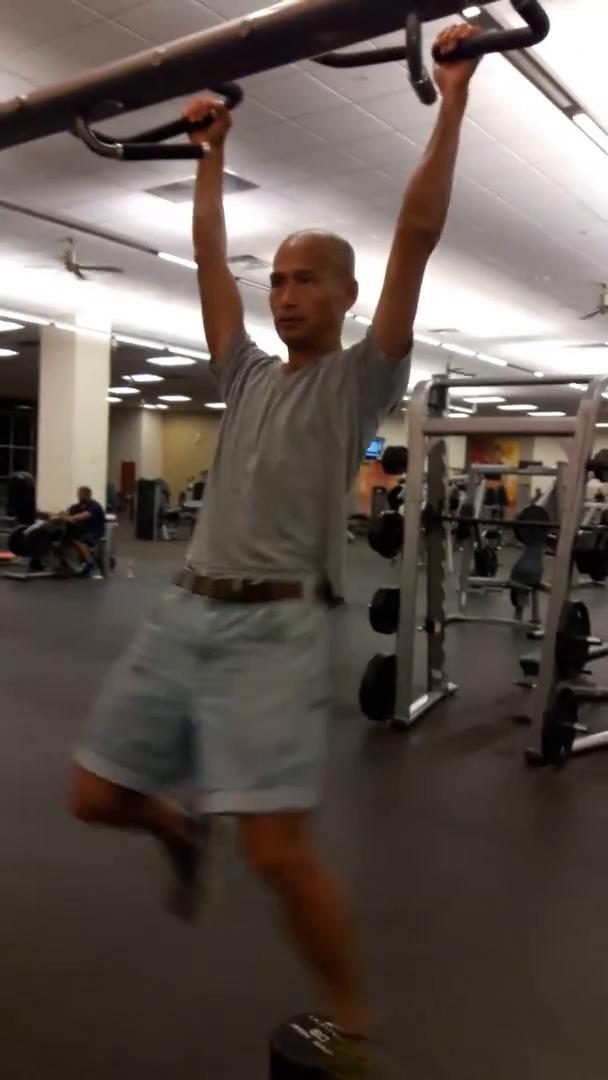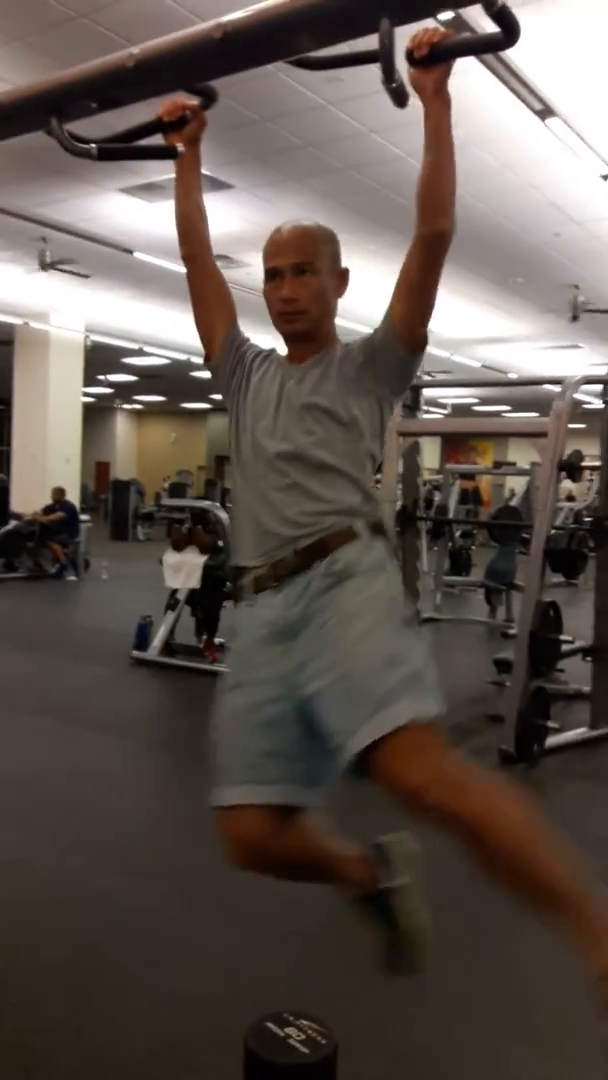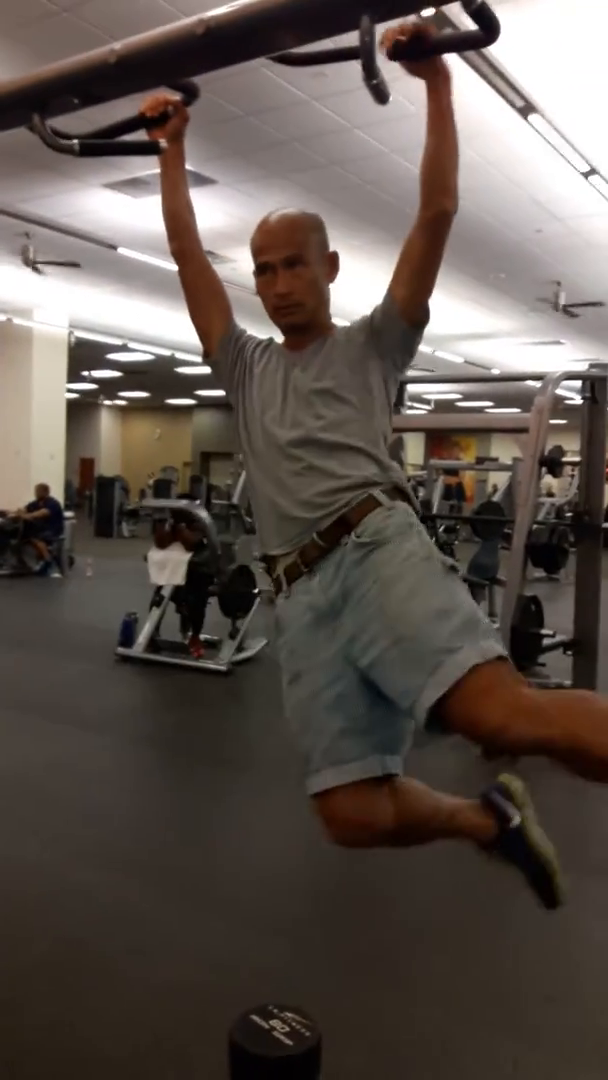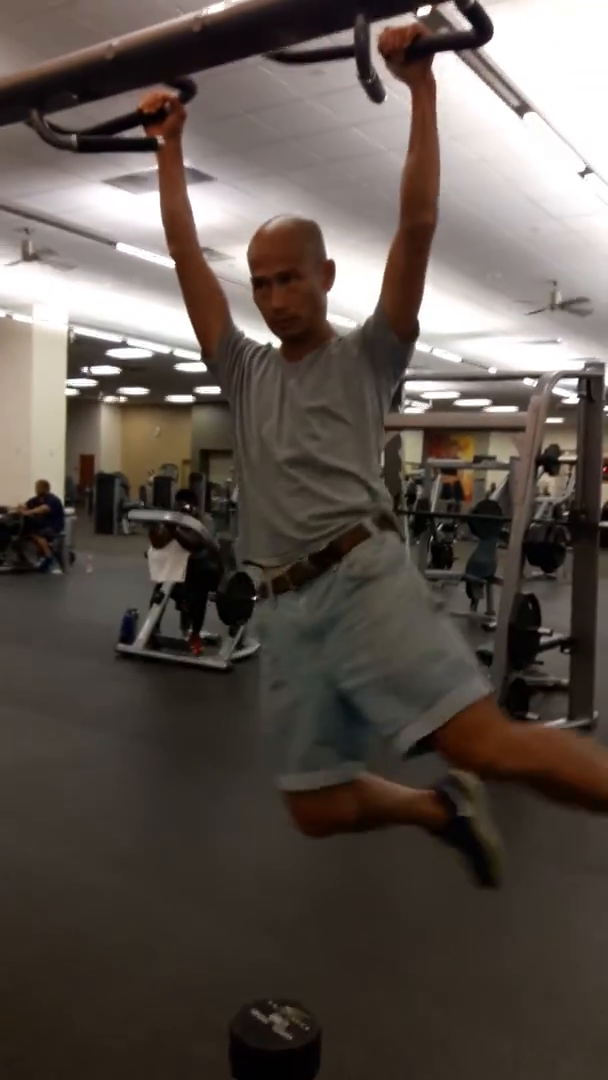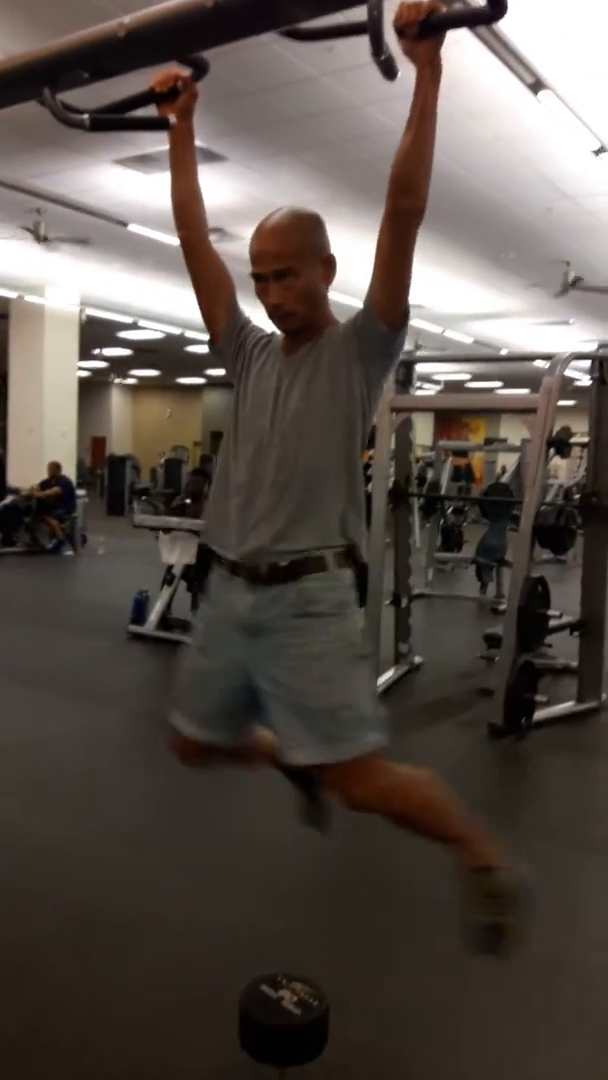
dt=0.2s
person 1, frame 1
left shoulder: (366, 377)
right shoulder: (252, 374)
left elbow: (417, 238)
right elbow: (214, 266)
left wrist: (455, 98)
right wrist: (211, 155)
left hip: (272, 632)
right hip: (186, 617)
left knee: (277, 846)
right knee: (95, 797)
right ankle: (181, 829)
person 1, frame 2
left shoulder: (367, 365)
right shoulder: (245, 372)
left elbow: (433, 239)
right elbow: (198, 261)
left wrist: (435, 101)
right wrist: (190, 155)
left hip: (344, 584)
right hip: (263, 612)
left knee: (423, 774)
right knee: (250, 836)
right ankle: (374, 877)
person 1, frame 3
left shoulder: (372, 346)
right shoulder: (246, 364)
left elbow: (436, 216)
right elbow: (188, 253)
left wrist: (434, 85)
right wrist: (171, 149)
left hip: (375, 551)
right hip: (302, 594)
left knee: (503, 709)
right knee: (353, 814)
right ankle: (489, 819)
person 1, frame 4
left shoulder: (368, 356)
right shoulder: (245, 370)
left elbow: (418, 224)
right elbow: (185, 255)
left wrist: (420, 90)
right wrist: (170, 147)
left hip: (361, 577)
right hip: (288, 602)
left knee: (482, 733)
right knee: (320, 807)
right ankle: (443, 804)
person 1, frame 5
left shoulder: (360, 345)
right shoulder: (245, 355)
left elbow: (400, 211)
right elbow: (195, 244)
right wrist: (181, 131)
left hip: (304, 598)
right hip: (232, 593)
left knee: (361, 774)
right knee: (194, 743)
left ankle: (488, 863)
right ankle: (297, 751)
